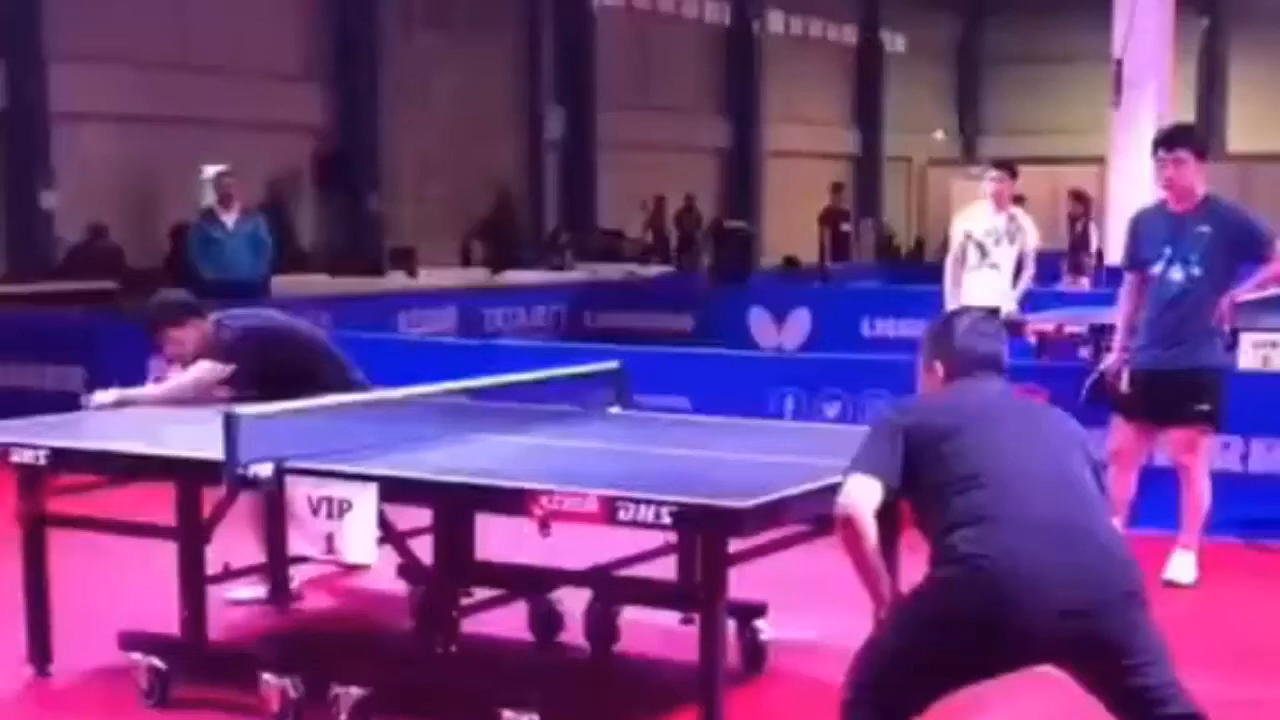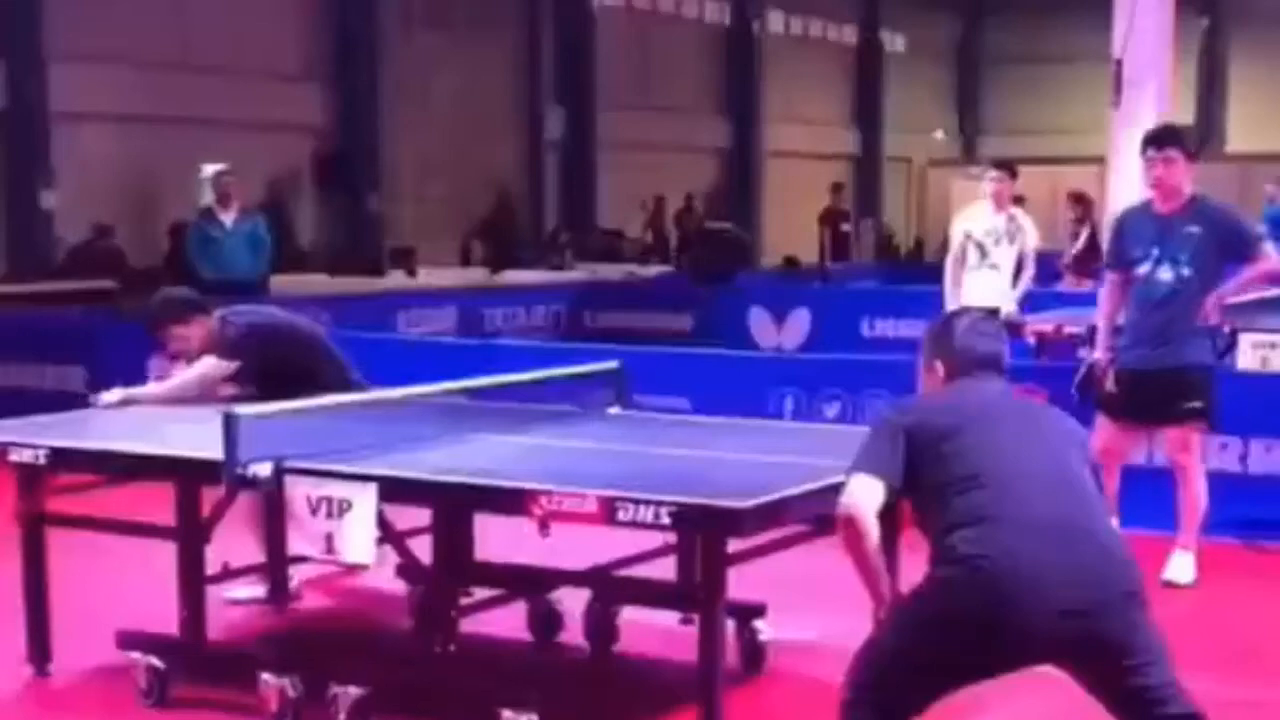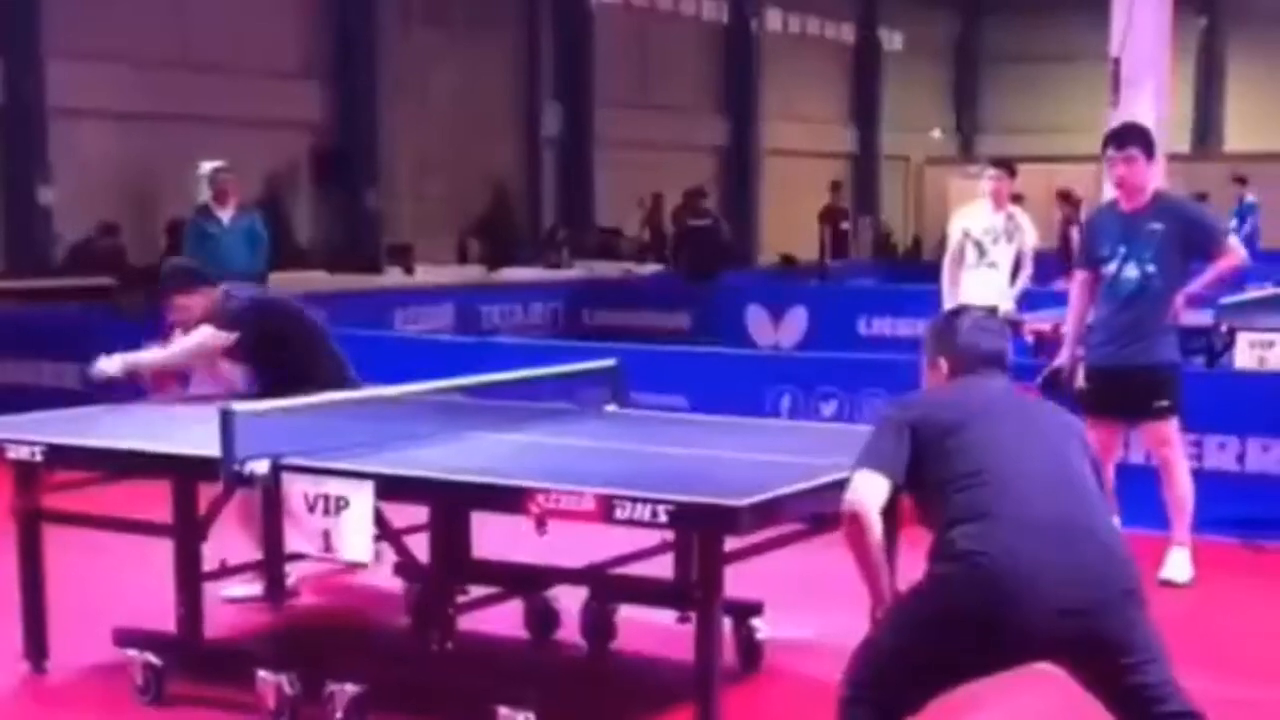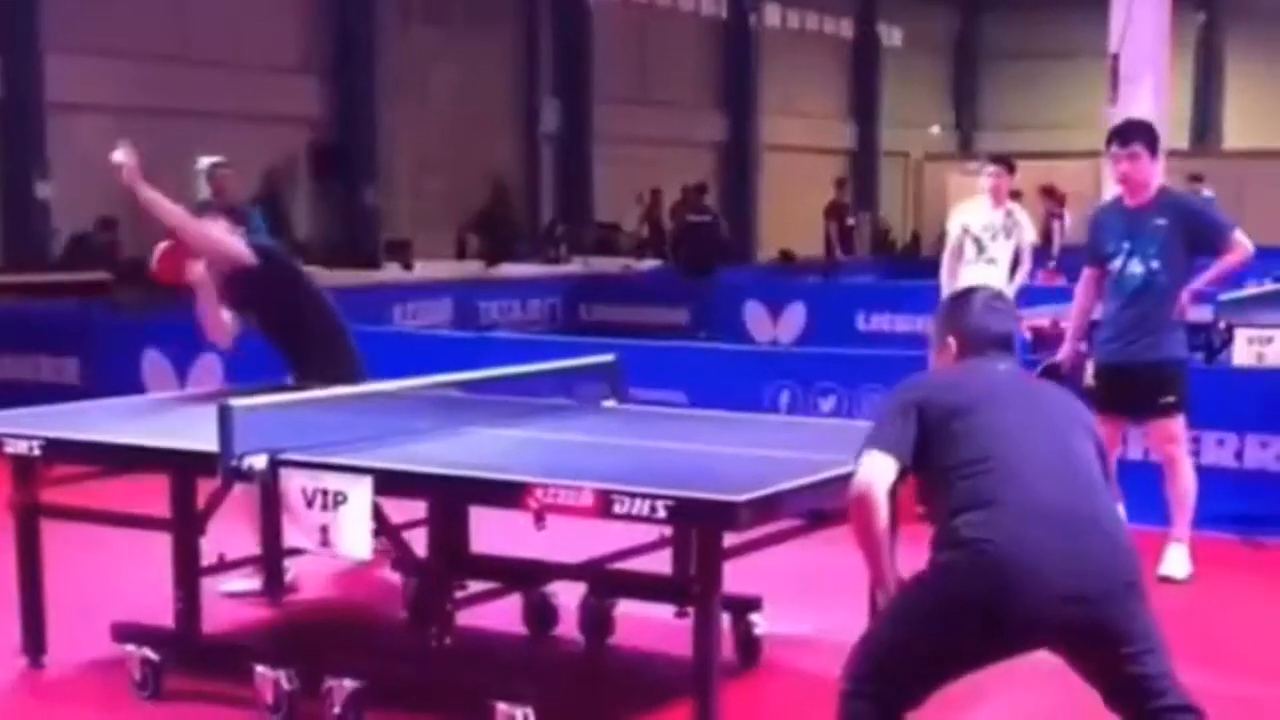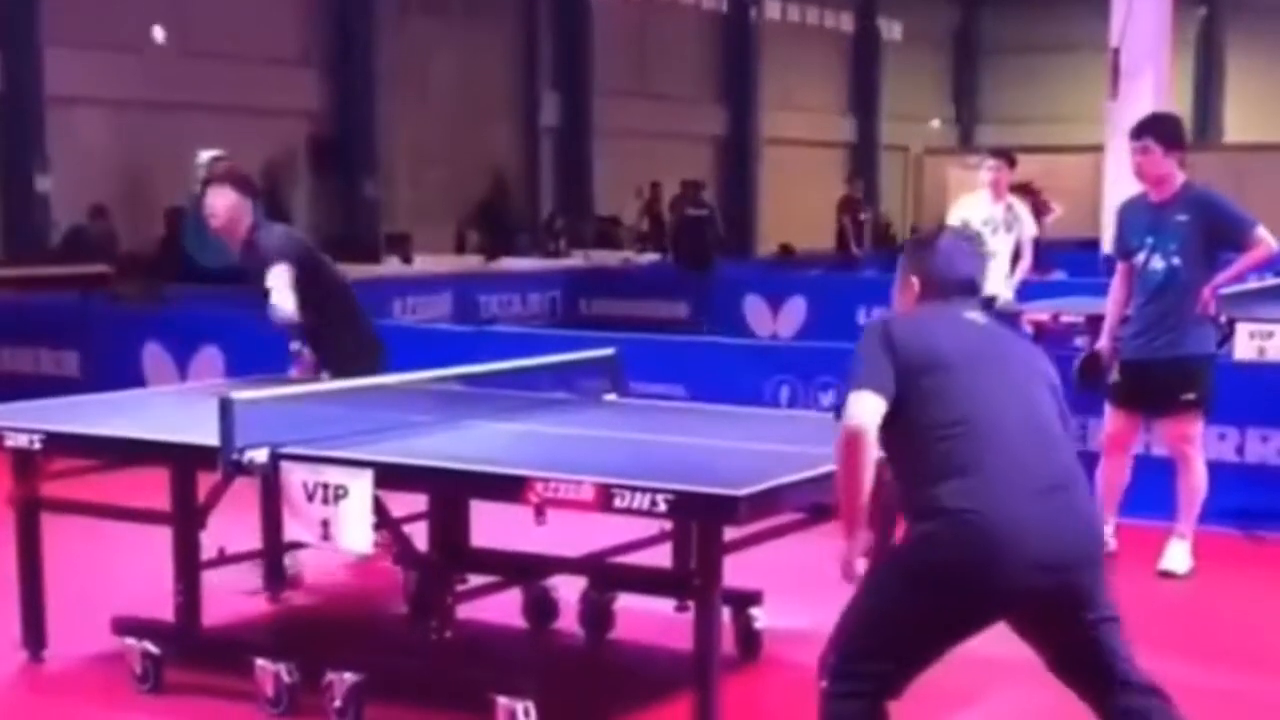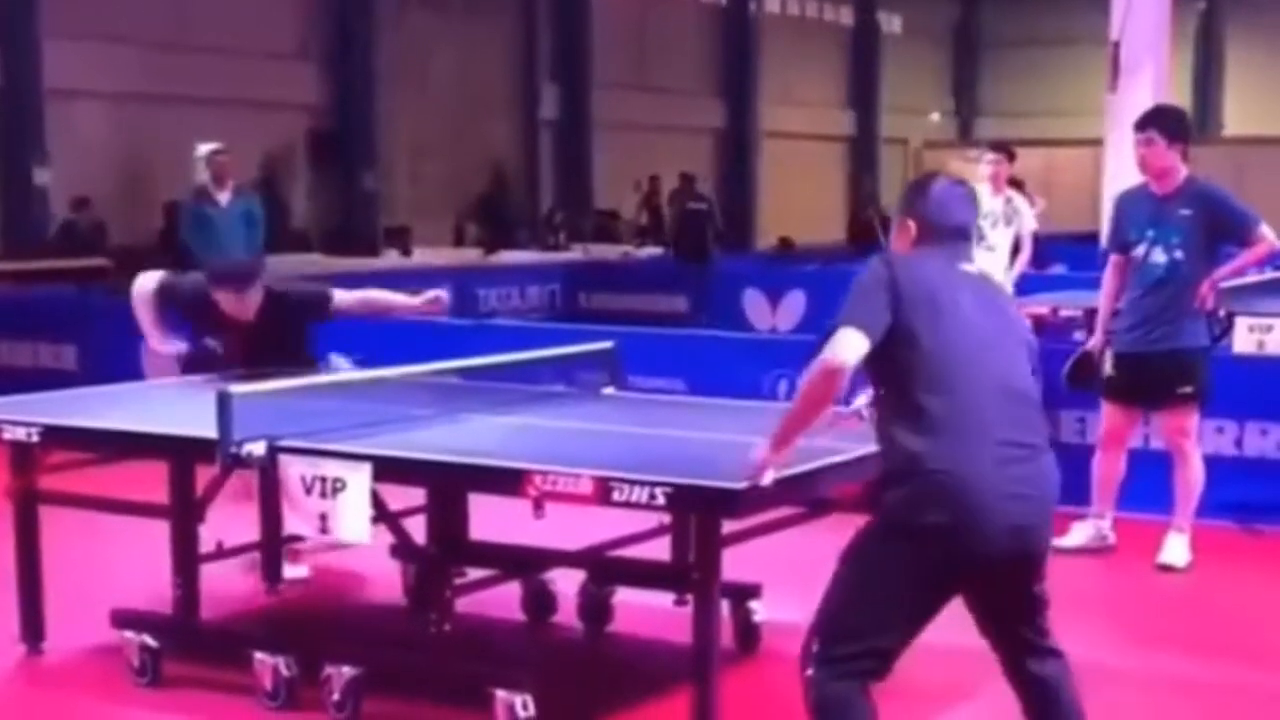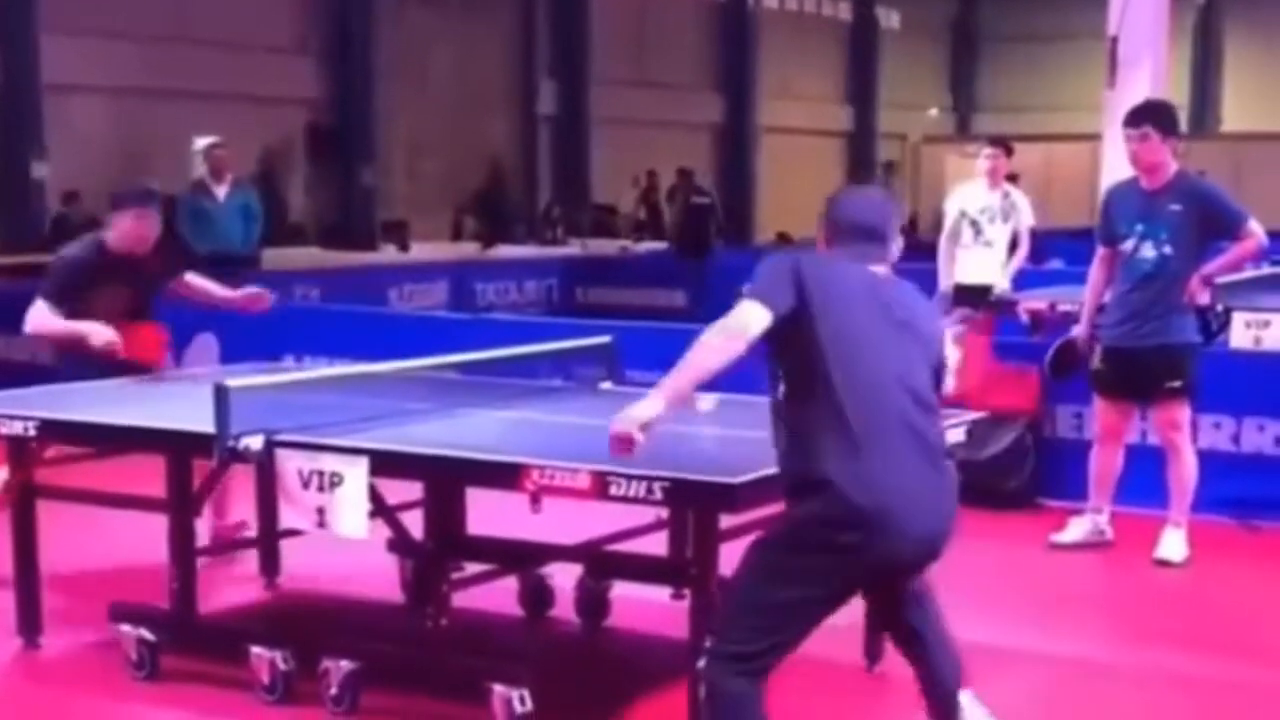
dt=0.4s
person 1, frame 1
left shoulder: (1227, 219)
right shoulder: (1144, 222)
left wrist: (1234, 294)
right wrist: (1117, 348)
left hip: (1198, 361)
right hip: (1146, 359)
left knee: (1190, 458)
right knee: (1122, 451)
left ankle: (1186, 552)
person 1, frame 2
left shoulder: (1214, 219)
right shoulder: (1129, 221)
left wrist: (1220, 294)
right wrist: (1101, 345)
left hip: (1185, 360)
right hip: (1130, 358)
left knee: (1185, 457)
right knee: (1105, 450)
left ankle: (1186, 552)
person 1, frame 3
left shoulder: (1178, 214)
right shoulder: (1098, 221)
left elbow: (1235, 255)
right elbow: (1082, 284)
left wrist: (1189, 291)
right wrist: (1069, 345)
left hip: (1155, 354)
right hip: (1103, 355)
left knee: (1167, 450)
right knee: (1098, 451)
left ankle: (1180, 549)
person 1, frame 4
left shoulder: (1183, 209)
right shoulder: (1104, 217)
left elbow: (1242, 249)
right elbow: (1090, 281)
left wrist: (1195, 287)
right wrist: (1070, 341)
left hip: (1162, 352)
right hip: (1109, 352)
left knee: (1171, 447)
right knee: (1100, 447)
left ankle: (1179, 545)
person 1, frame 5
left shoulder: (1205, 204)
right shoulder: (1130, 210)
left wrist: (1215, 283)
right wrist: (1107, 336)
left hip: (1185, 348)
right hip: (1134, 347)
left knee: (1184, 445)
right knee: (1113, 439)
left ankle: (1181, 541)
right ankle: (1101, 530)
person 1, frame 6
left shoulder: (1207, 198)
right shoulder: (1128, 202)
left wrist: (1215, 278)
right wrist: (1100, 331)
left hip: (1181, 342)
right hip: (1128, 340)
left knee: (1182, 439)
right knee: (1110, 435)
left ankle: (1180, 536)
right ankle: (1099, 524)
person 1, frame 7
left shoulder: (1197, 194)
right shoulder: (1117, 196)
left elbow: (1255, 239)
left wrist: (1206, 273)
right wrist: (1085, 321)
left hip: (1170, 336)
right hip: (1116, 333)
left knee: (1174, 432)
right knee: (1106, 430)
left ankle: (1177, 530)
right ankle: (1096, 519)
person 2, frame 1
left shoulder: (910, 416)
right shoulder: (1060, 420)
left elbow: (853, 510)
left wrist: (888, 601)
left hip: (989, 591)
right hip: (1099, 585)
person 2, frame 2
left shoulder: (910, 416)
right shoulder: (1060, 421)
left elbow: (855, 511)
left wrist: (888, 602)
left hip: (987, 591)
right hip: (1099, 586)
person 2, frame 3
left shoulder: (913, 411)
right shoulder: (1061, 419)
left elbow: (859, 507)
left wrist: (885, 600)
left hip: (987, 587)
right hip: (1097, 584)
person 2, frame 4
left shoulder: (921, 393)
right shoulder: (1066, 403)
left elbow: (867, 488)
left wrist: (887, 585)
left hip: (991, 575)
right hip: (1100, 573)
person 2, frame 5
left shoulder: (892, 332)
right shoulder: (1028, 352)
left elbow: (859, 426)
left wrist: (856, 532)
left hip: (965, 543)
right hip: (1069, 537)
person 2, frame 6
left shoulder: (891, 274)
right shoulder: (1007, 308)
left elbow: (837, 362)
left wrist: (776, 445)
left hip: (940, 501)
right hip: (1030, 499)
left knee: (833, 665)
right knee: (1031, 648)
person 2, frame 7
left shoulder: (796, 269)
right shoulder: (921, 309)
left elbow: (736, 330)
left wrist: (654, 401)
left hip: (846, 511)
right hip: (931, 508)
left knee: (728, 660)
right knee: (898, 594)
person 3, frame 1
left shoulder: (236, 337)
right shoulder: (218, 332)
left elbow: (184, 388)
right elbow: (208, 393)
left wrist: (120, 396)
right wrist: (172, 386)
right hip: (303, 399)
person 3, frame 2
left shoulder: (240, 334)
right shoulder: (221, 330)
left elbow: (191, 385)
left wrist: (126, 394)
right wrist: (182, 379)
right hip: (303, 401)
person 3, frame 3
left shoulder: (241, 308)
right shoulder: (223, 308)
left elbow: (189, 350)
left wrist: (126, 362)
right wrist: (172, 363)
left hip: (328, 396)
right hip: (296, 396)
person 3, frame 4
left shoulder: (262, 258)
right shoulder: (234, 284)
left elbow: (196, 232)
right elbow: (222, 337)
left wrist: (138, 185)
right wrist: (204, 287)
left hip: (334, 380)
right hip: (311, 379)
person 3, frame 5
left shoulder: (272, 240)
right shoulder: (250, 251)
left elbow: (280, 277)
left wrist: (284, 305)
right wrist: (308, 352)
left hip: (349, 351)
right hip: (332, 360)
person 3, frame 6
left shoulder: (285, 299)
right shoulder: (196, 292)
left elbow: (352, 299)
right elbow: (143, 284)
left wrist: (413, 303)
right wrist: (158, 339)
person 3, frame 7
left shoulder: (157, 252)
right shoulder: (76, 261)
left elbow: (180, 281)
right elbow: (34, 324)
left wrist: (231, 298)
right wrist: (87, 329)
left ankle: (224, 525)
